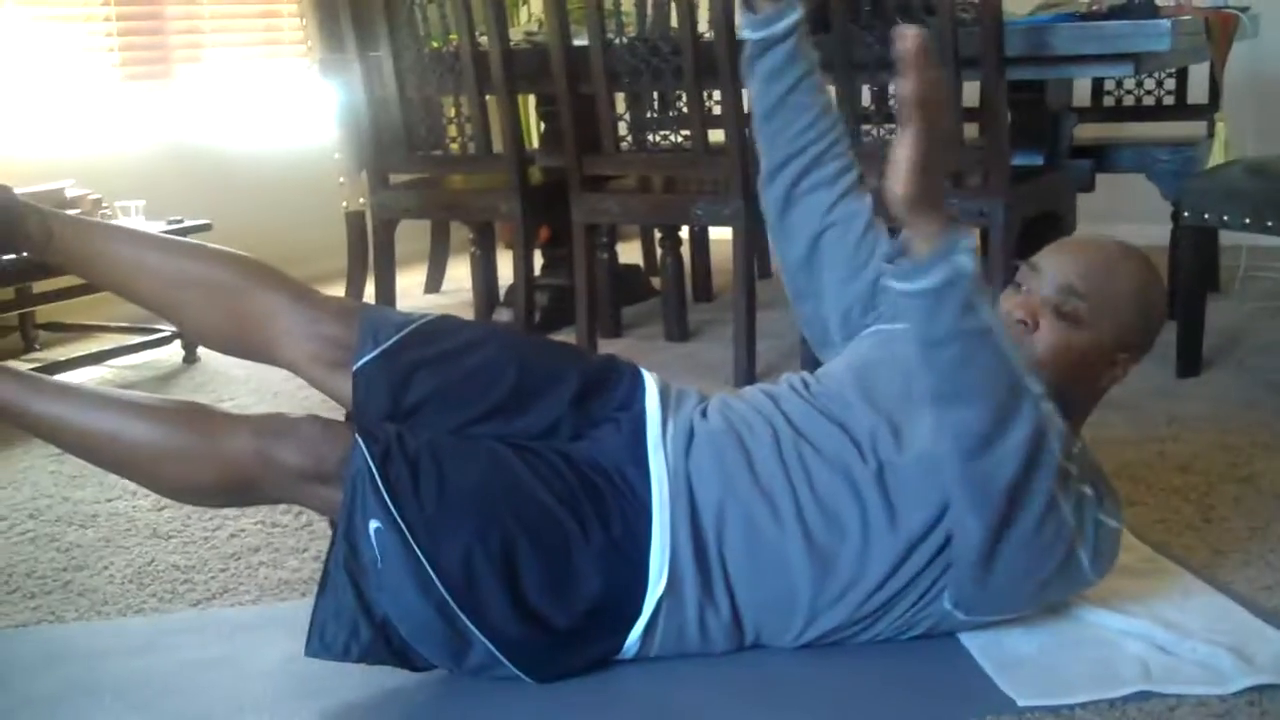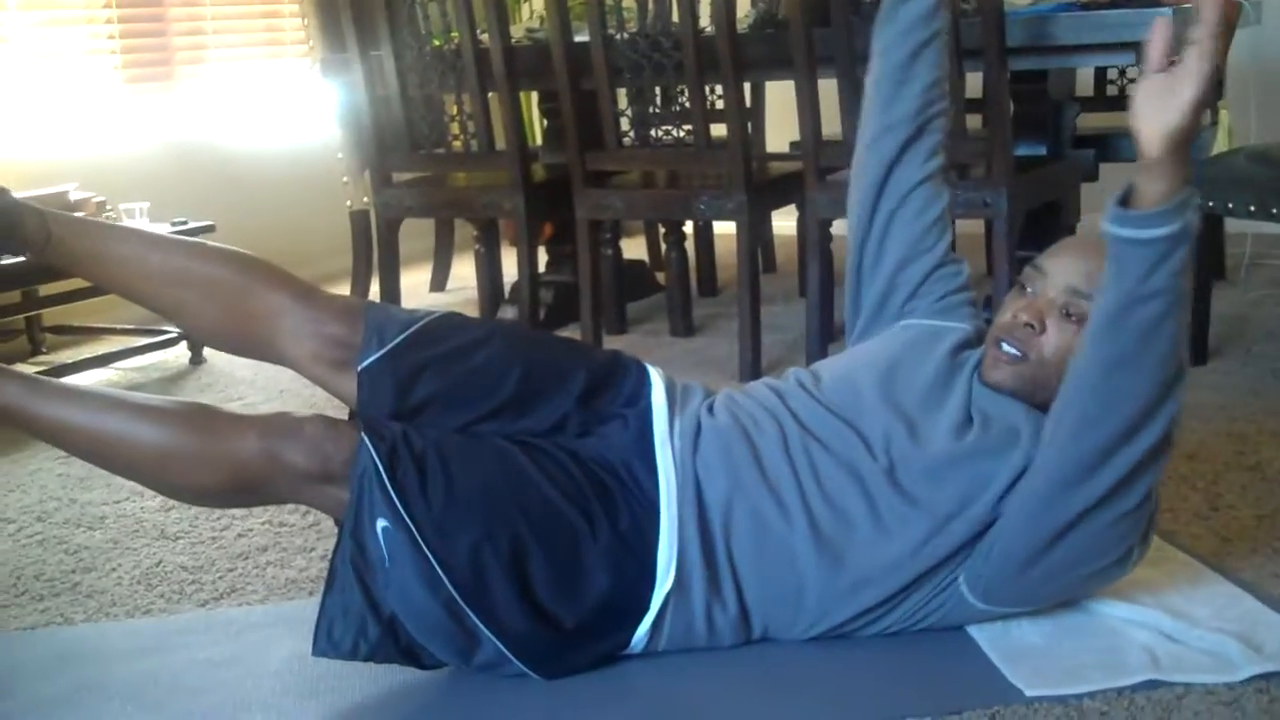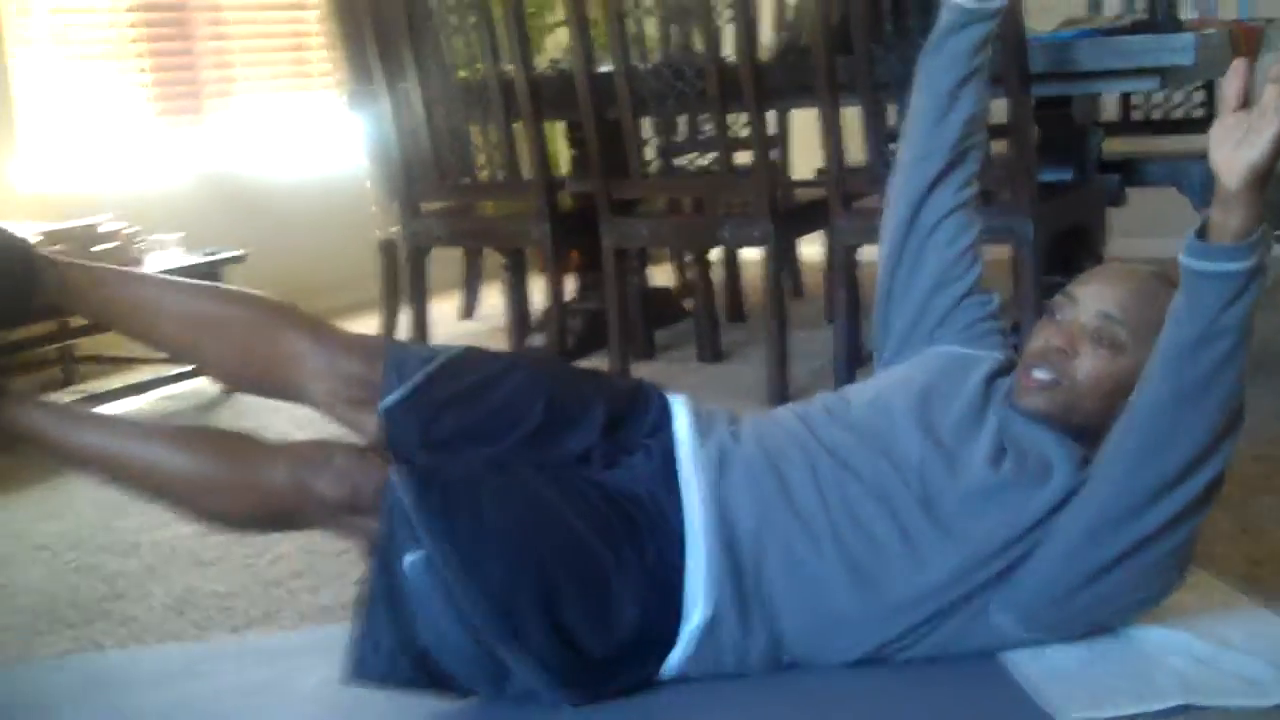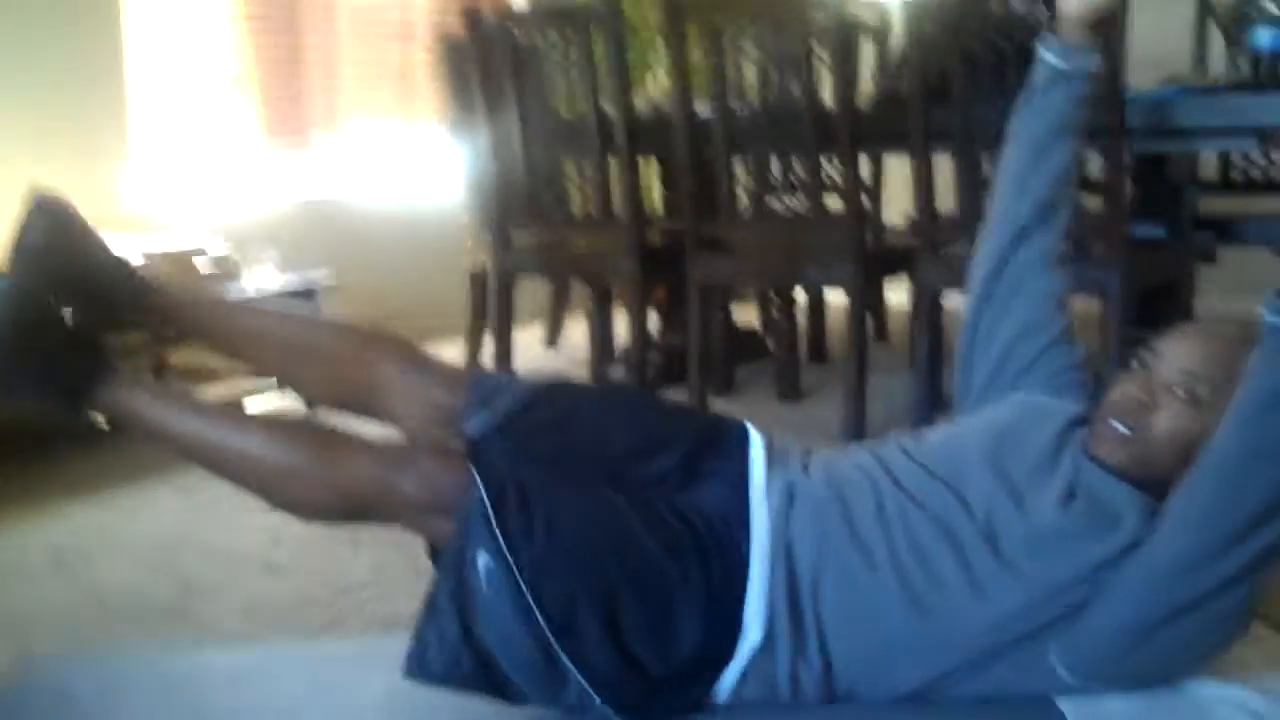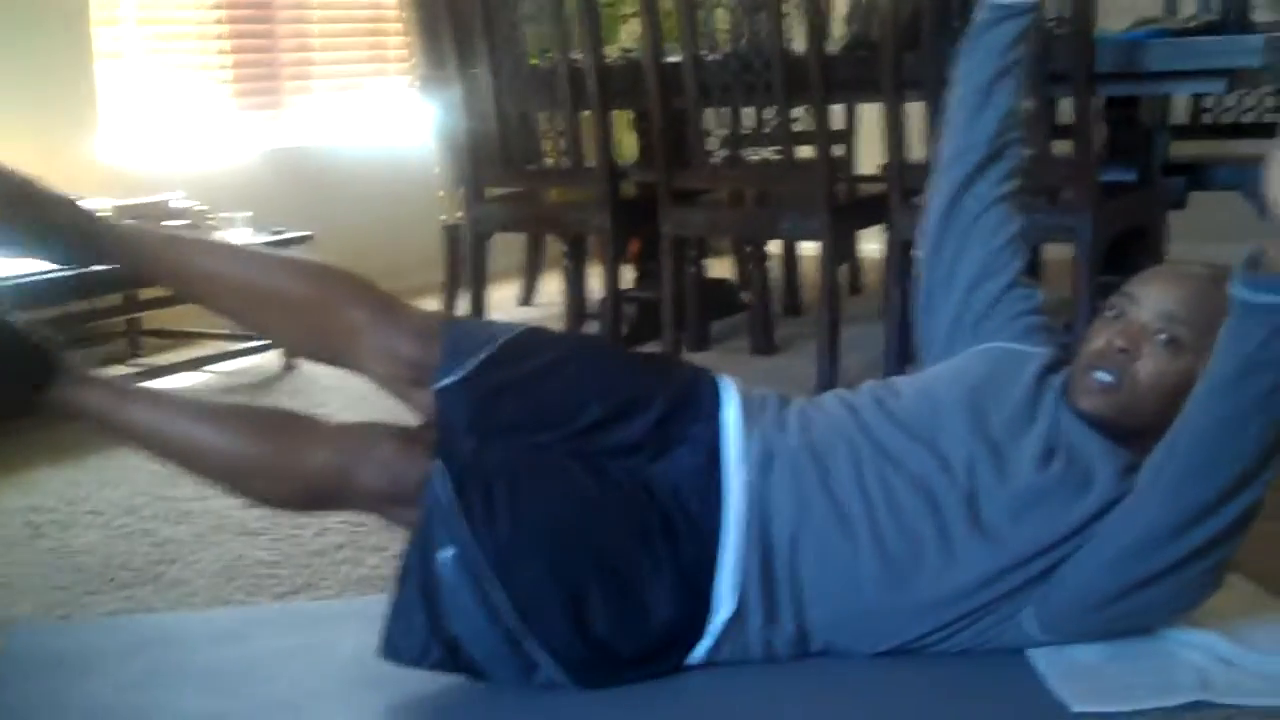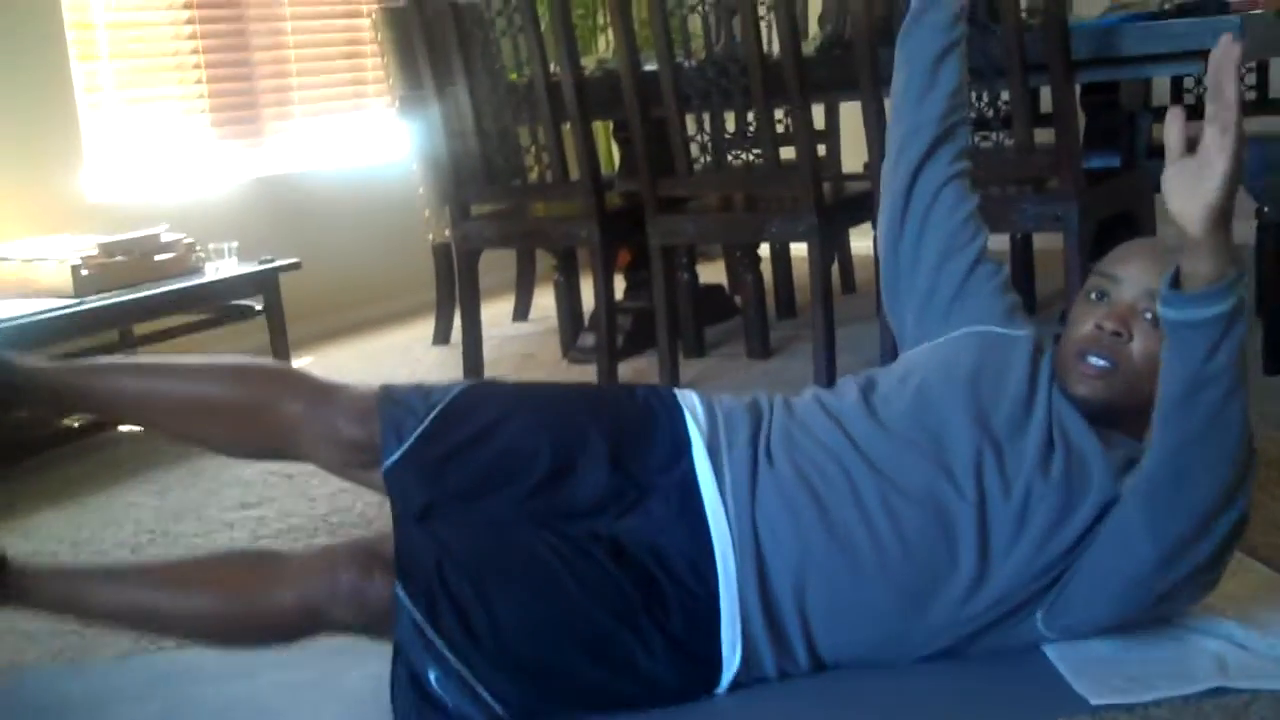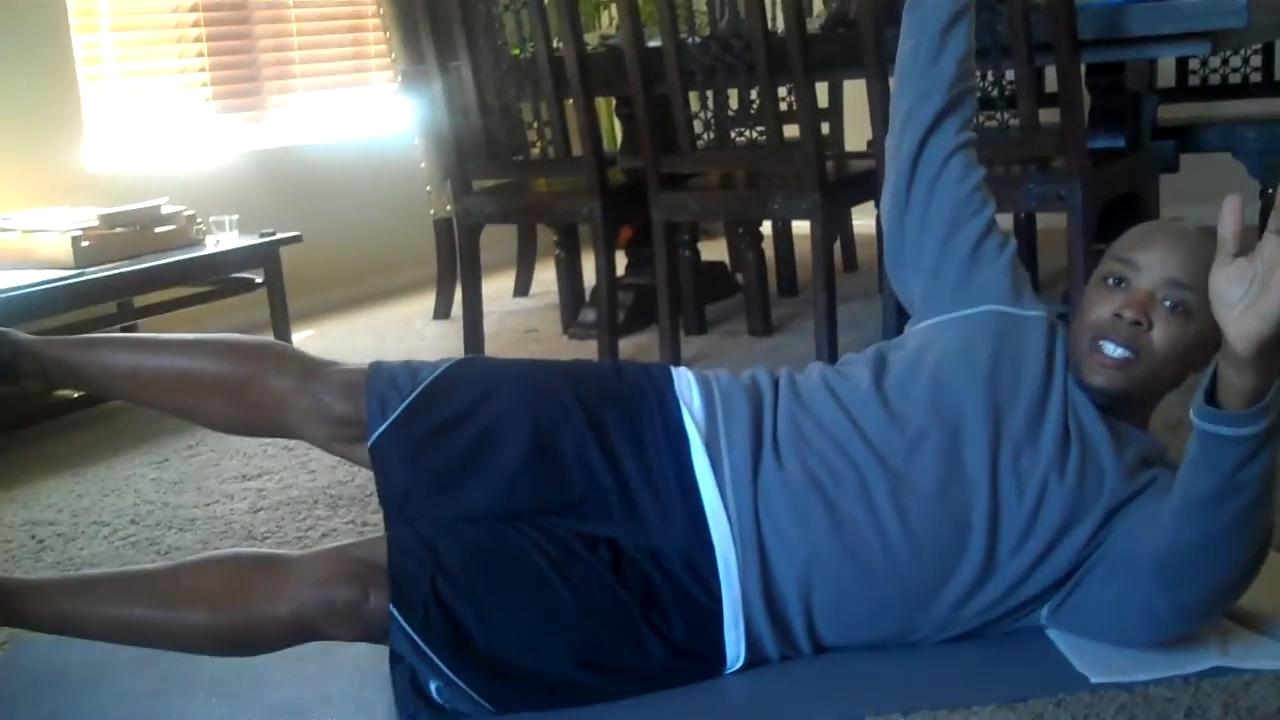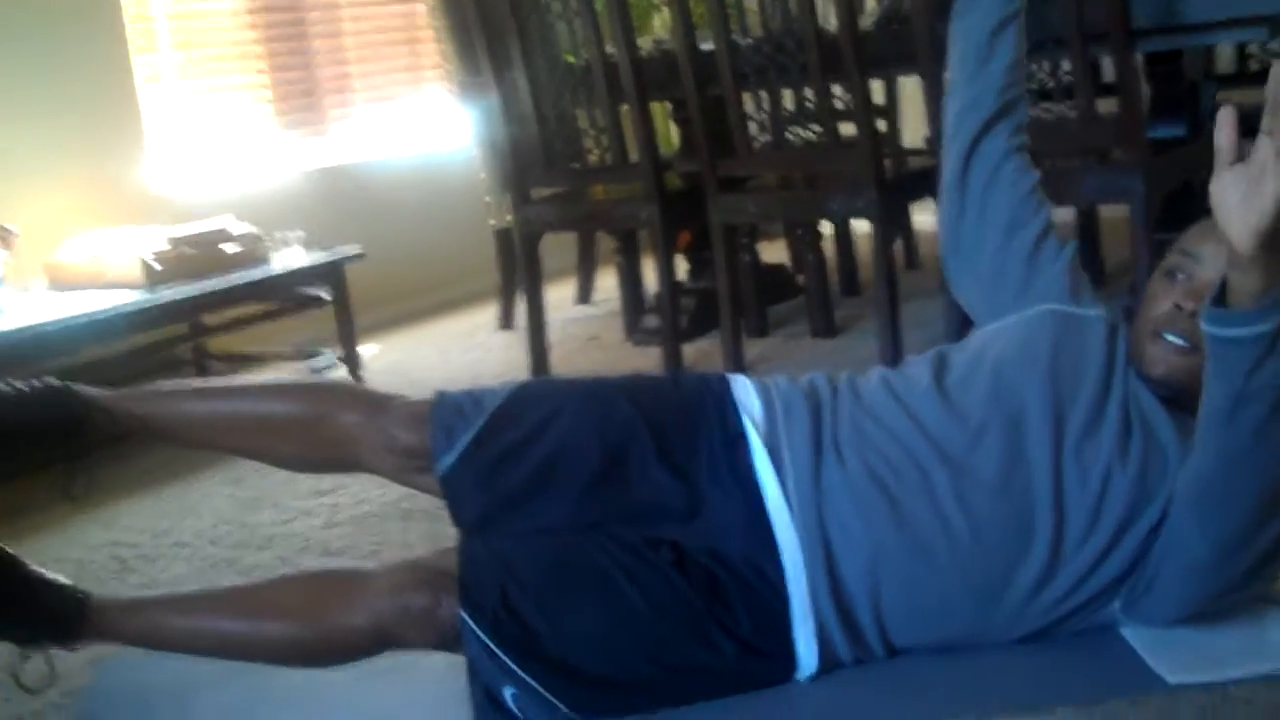
dt=0.5s
person 1, frame 1
left shoulder: (1058, 525)
right shoulder: (918, 331)
left elbow: (987, 453)
right elbow: (812, 194)
left wrist: (928, 228)
left hip: (628, 562)
right hip: (639, 422)
left knee: (289, 454)
right knee: (308, 330)
person 1, frame 2
left shoulder: (1069, 518)
right shoulder: (943, 331)
left elbow: (1120, 405)
right elbow: (896, 168)
left wrist: (1157, 181)
left hip: (636, 556)
right hip: (642, 419)
left knee: (293, 454)
right knee: (311, 328)
person 1, frame 3
left shoulder: (1086, 541)
right shoulder: (973, 354)
left elbow: (1175, 433)
right elbow: (928, 197)
left hip: (660, 585)
right hip: (660, 442)
left knee: (328, 480)
right knee: (330, 368)
person 1, frame 4
left shoulder: (1156, 582)
right shoulder: (1049, 407)
right elbow: (1021, 241)
right hip: (740, 475)
left knee: (424, 491)
right knee: (417, 391)
left ankle: (105, 381)
right ankle: (134, 294)
person 1, frame 5
left shoulder: (1133, 542)
right shoulder: (1019, 357)
right elbow: (971, 189)
left hip: (695, 573)
right hip: (711, 426)
left knee: (370, 464)
right knee: (380, 330)
person 1, frame 6
left shoulder: (1127, 535)
right shoulder: (996, 341)
left elbow: (1197, 489)
right elbow: (924, 175)
left wrist: (1204, 262)
left hip: (698, 609)
right hip: (688, 448)
left knee: (336, 581)
right knee: (323, 417)
person 1, frame 7
left shoulder: (1135, 505)
right shoulder: (1000, 314)
right elbow: (926, 150)
left hip: (697, 592)
right hip: (675, 429)
left knee: (331, 591)
right knee: (316, 392)
person 1, frame 8
right shoulder: (1067, 322)
right elbow: (982, 157)
left hip: (768, 598)
right hip: (747, 437)
left knee: (405, 602)
right knee: (381, 426)
